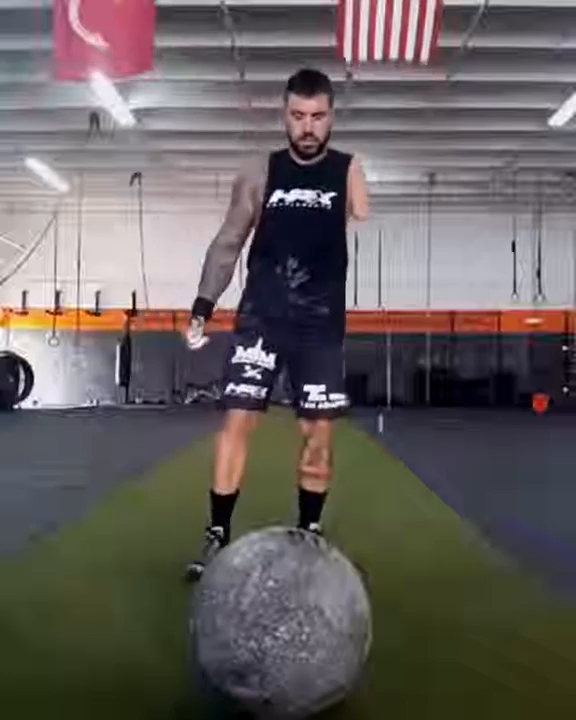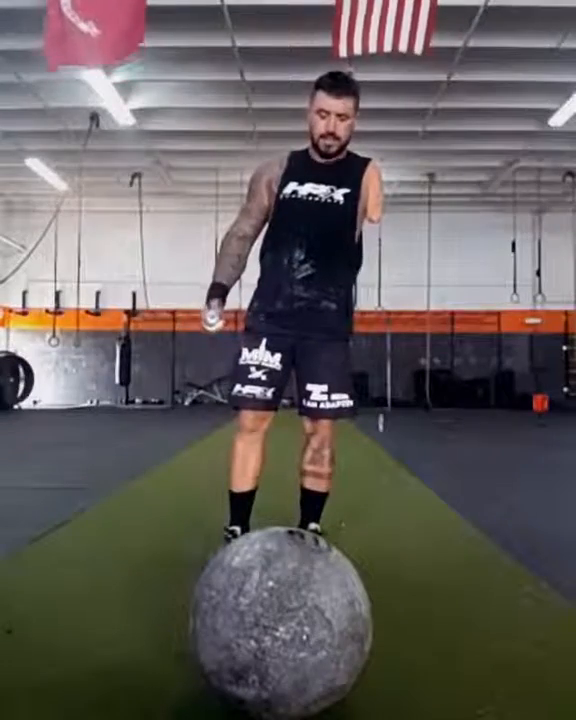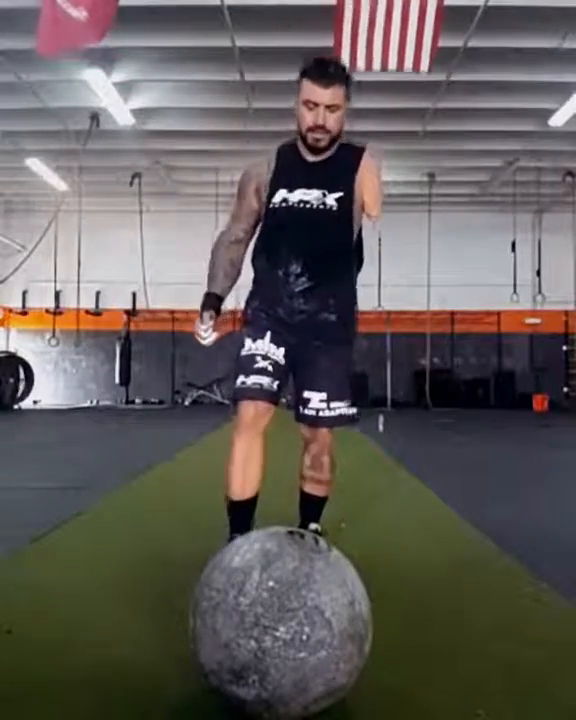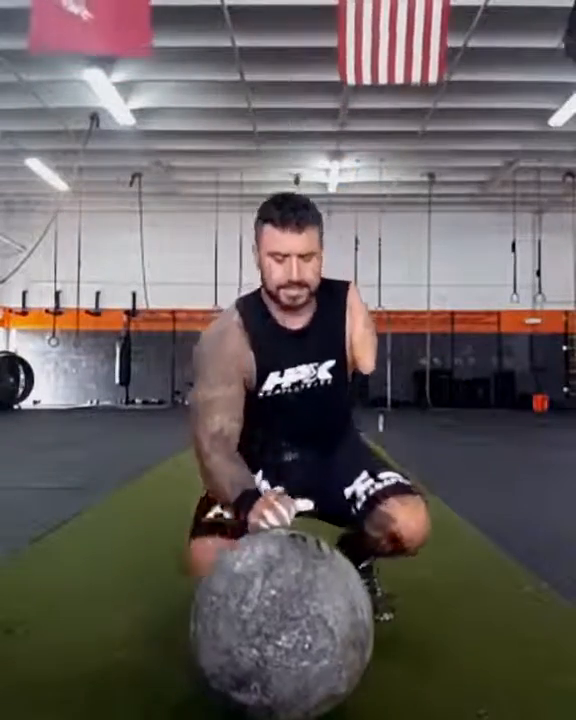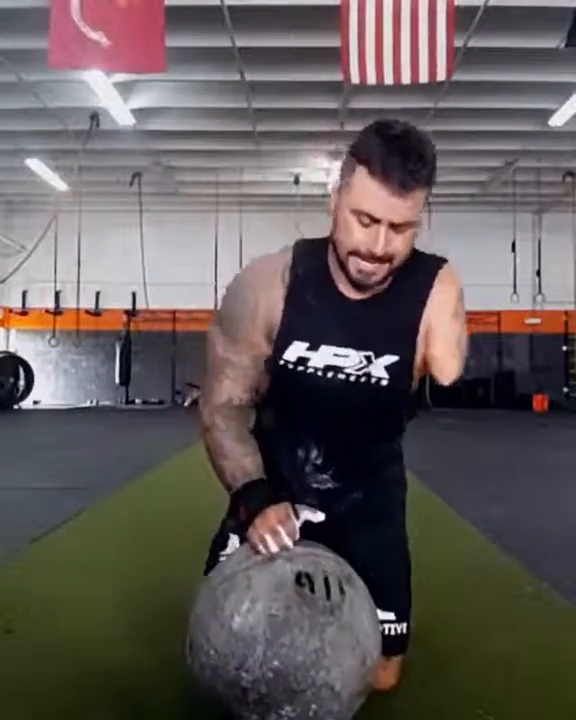
dt=1s
person 1, frame 1
left shoulder: (350, 172)
right shoulder: (260, 173)
right elbow: (228, 241)
right wrist: (203, 305)
left hip: (322, 323)
right hip: (261, 317)
left knee: (318, 431)
right knee: (236, 423)
left ankle: (308, 533)
right ankle: (217, 533)
person 1, frame 2
left shoulder: (366, 174)
right shoulder: (276, 170)
right elbow: (242, 233)
right wrist: (218, 291)
left hip: (328, 324)
right hip: (269, 317)
left knee: (320, 429)
right knee: (251, 420)
left ankle: (310, 533)
right ankle: (237, 532)
person 1, frame 3
left shoulder: (362, 166)
right shoulder: (266, 169)
right elbow: (233, 239)
right wrist: (212, 301)
left hip: (329, 323)
right hip: (269, 314)
left knee: (319, 436)
right knee: (251, 418)
left ankle: (309, 534)
right ankle: (240, 544)
person 1, frame 4
left shoulder: (346, 302)
right shoulder: (228, 338)
right elbow: (214, 442)
right wrist: (248, 500)
left hip: (333, 450)
right hip: (261, 462)
left knee: (411, 527)
right knee: (207, 560)
left ankle: (355, 562)
person 1, frame 5
left shoulder: (439, 290)
right shoulder: (265, 285)
right elbow: (222, 408)
right wrist: (253, 498)
left hip: (369, 499)
right hip: (272, 491)
left knee: (379, 675)
